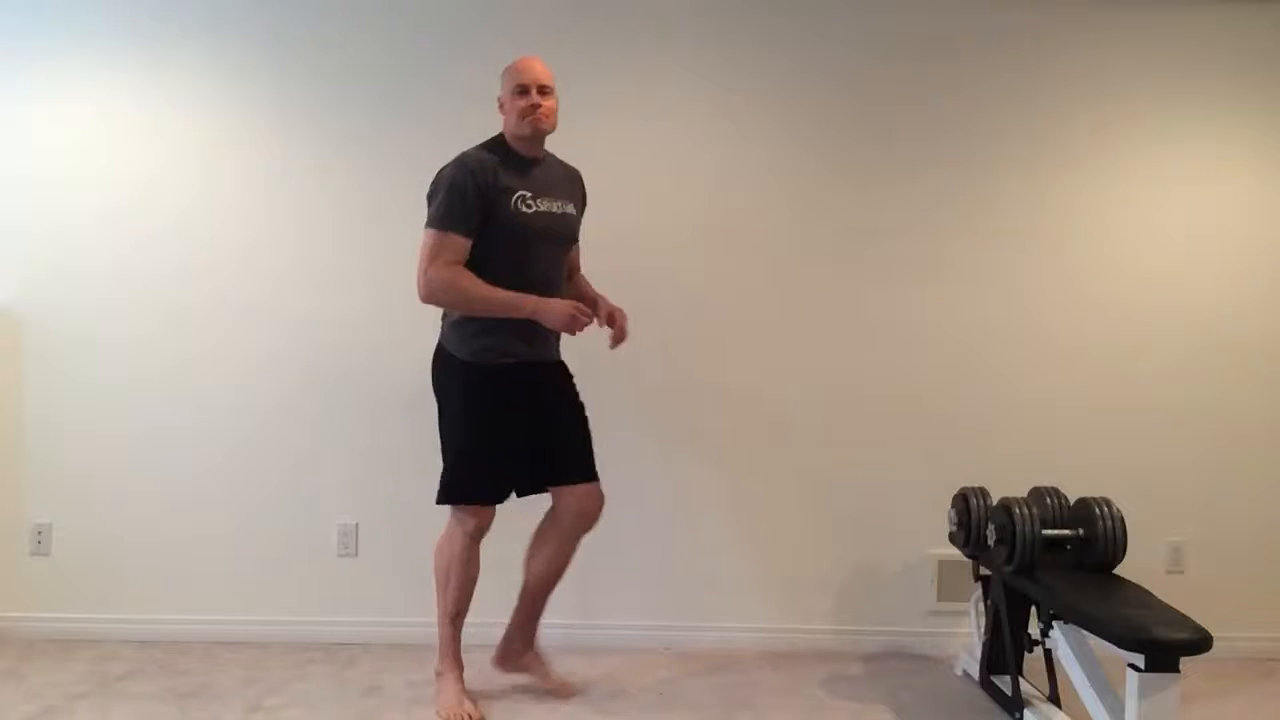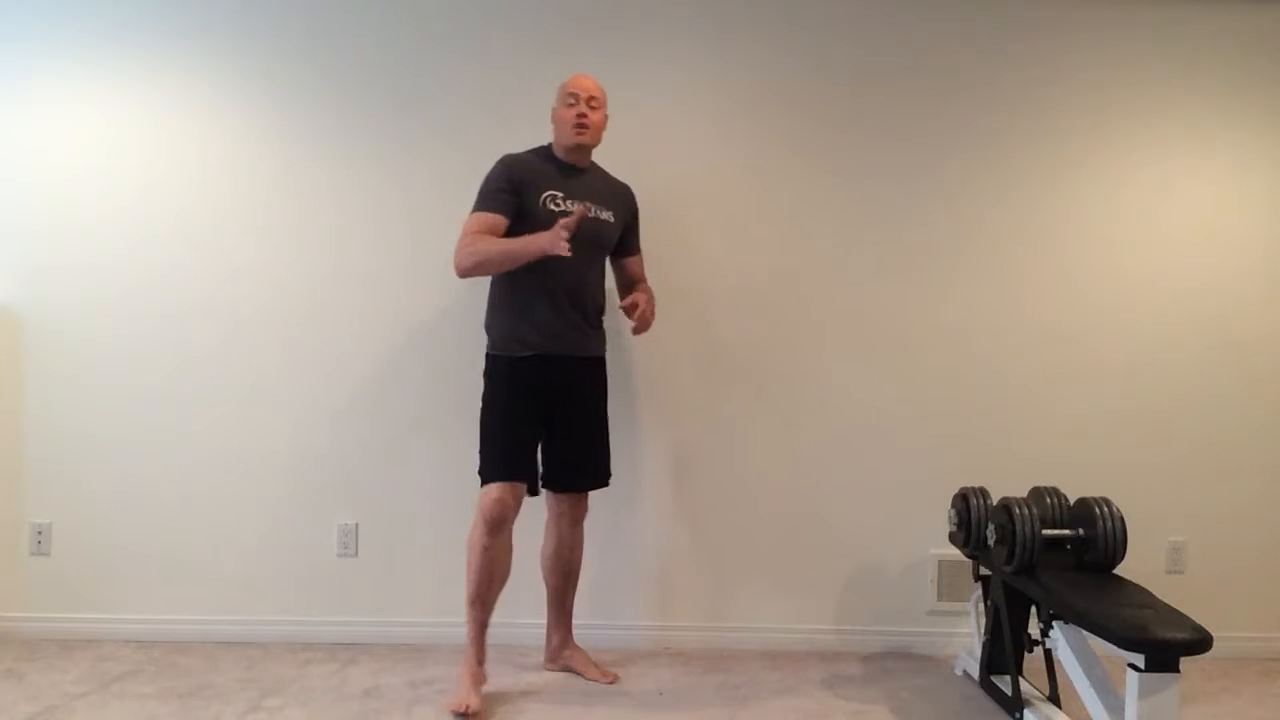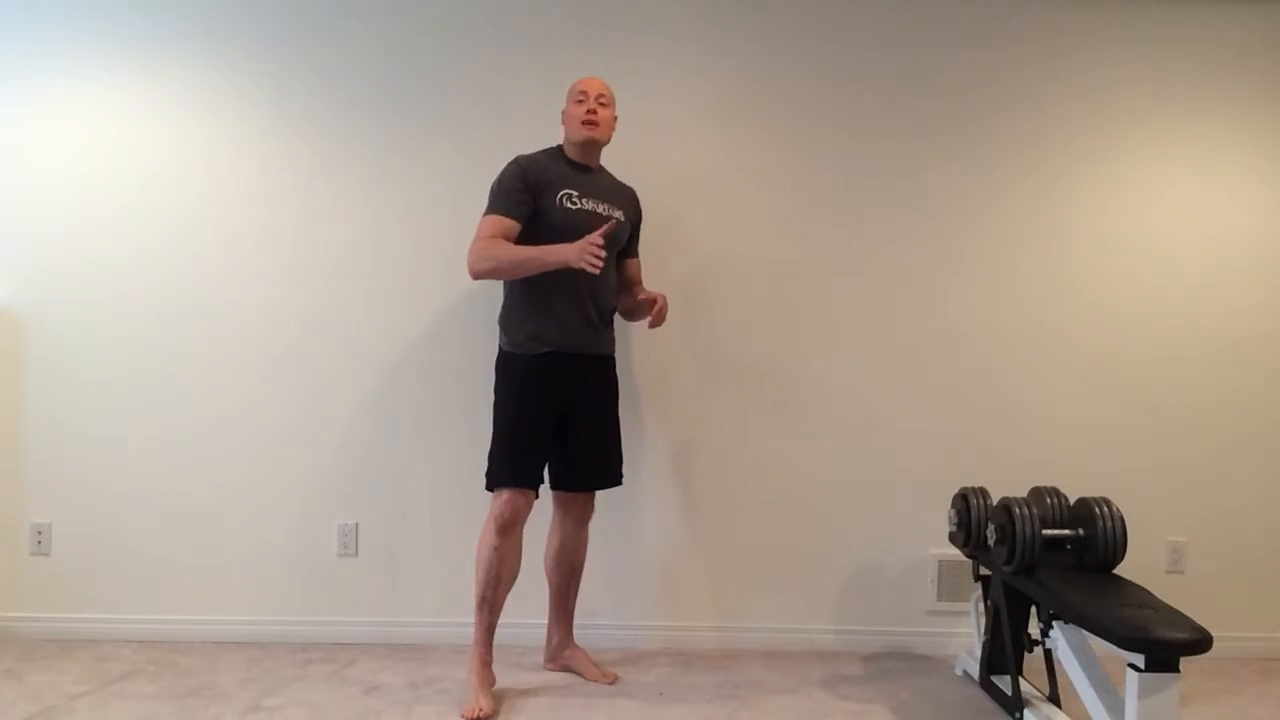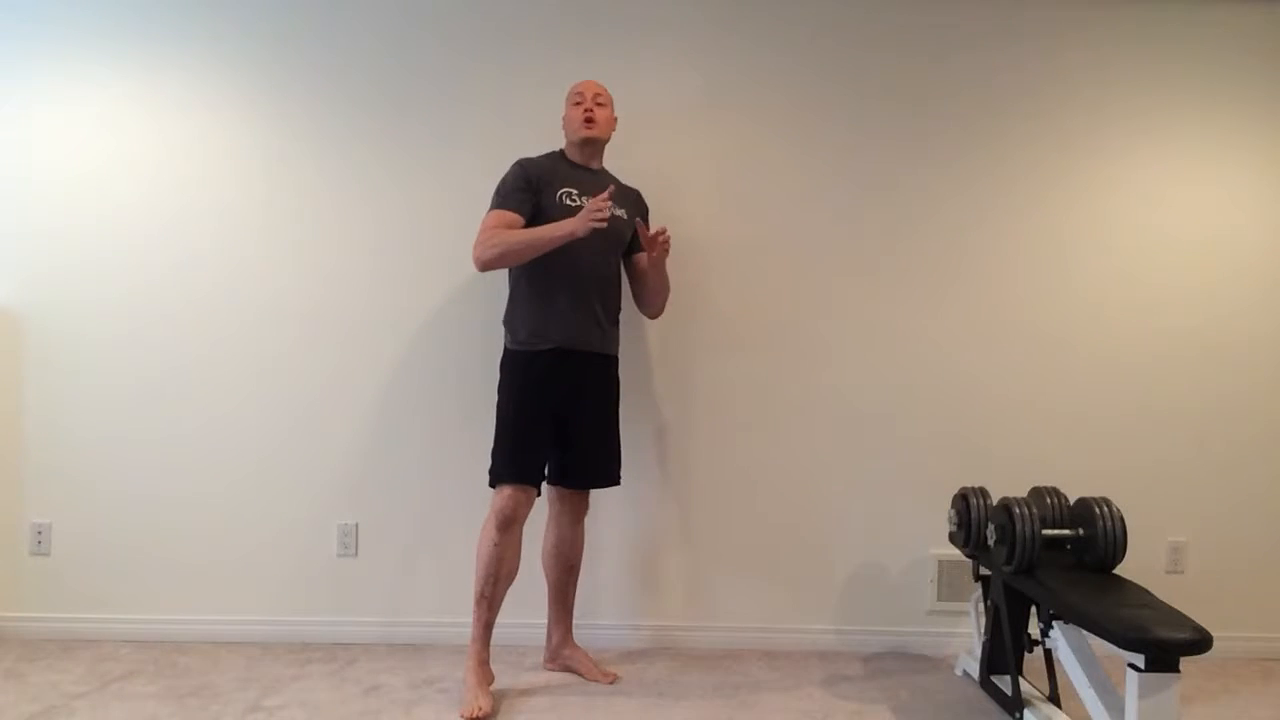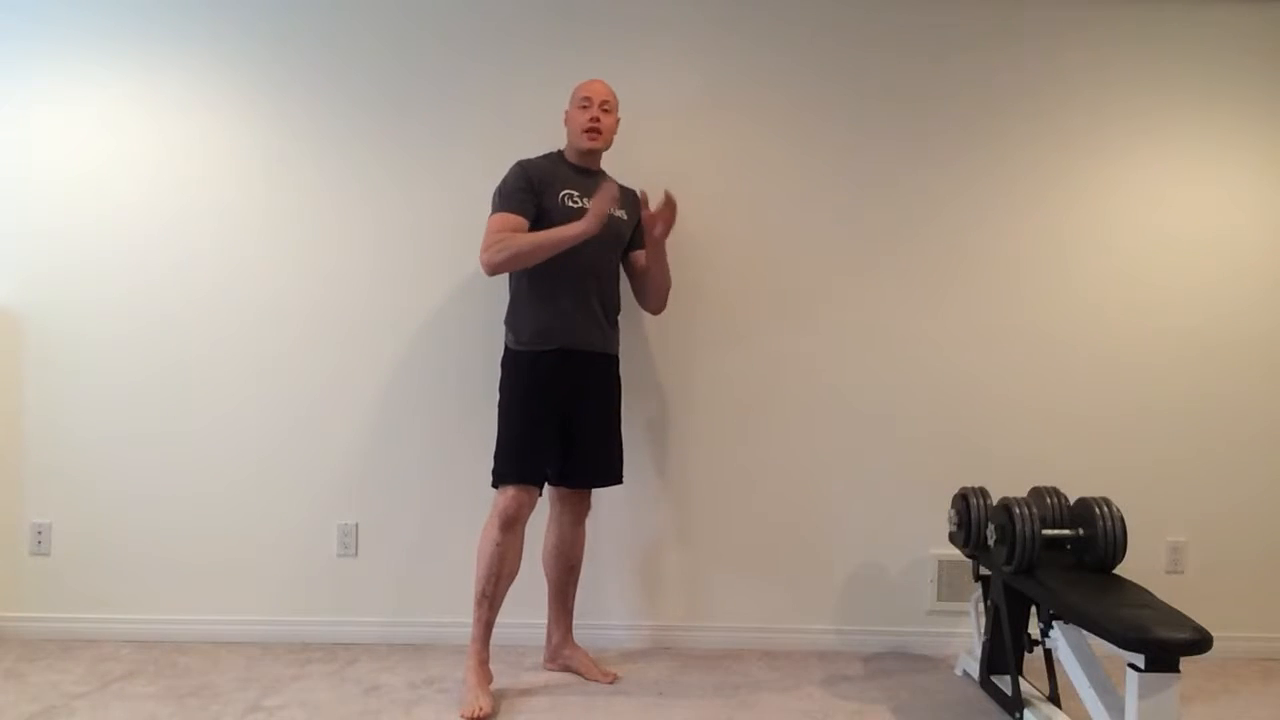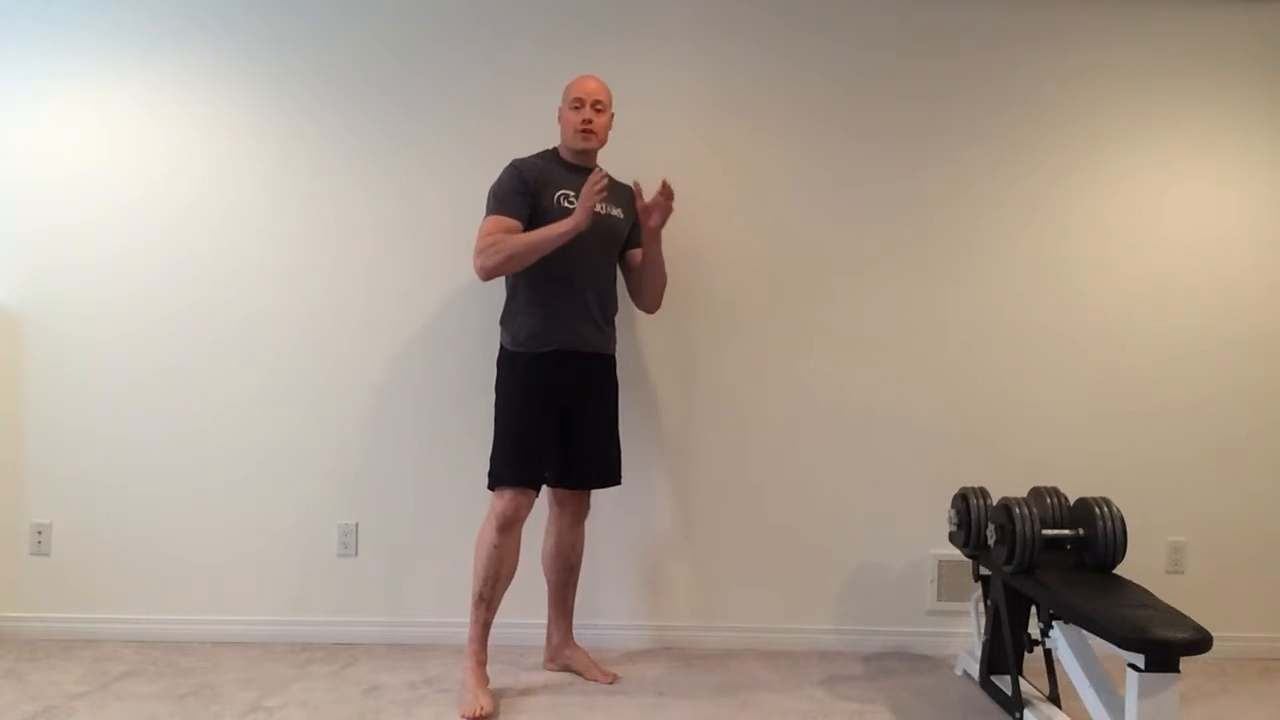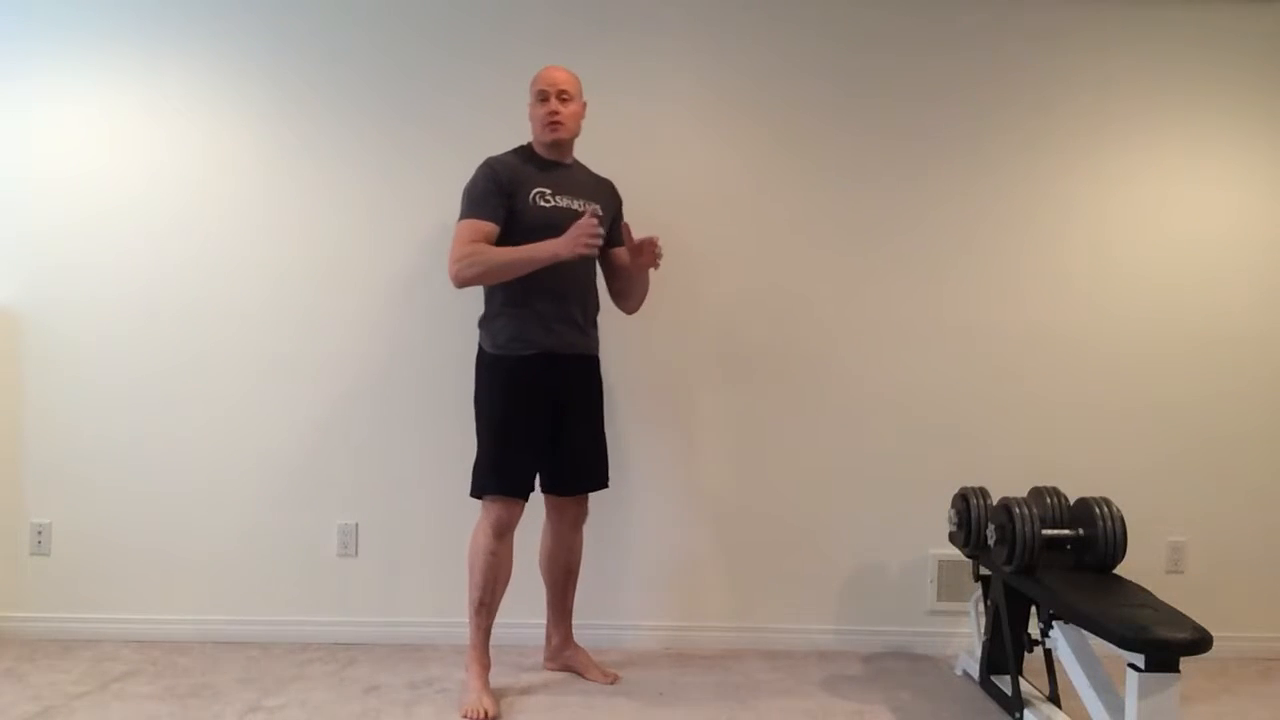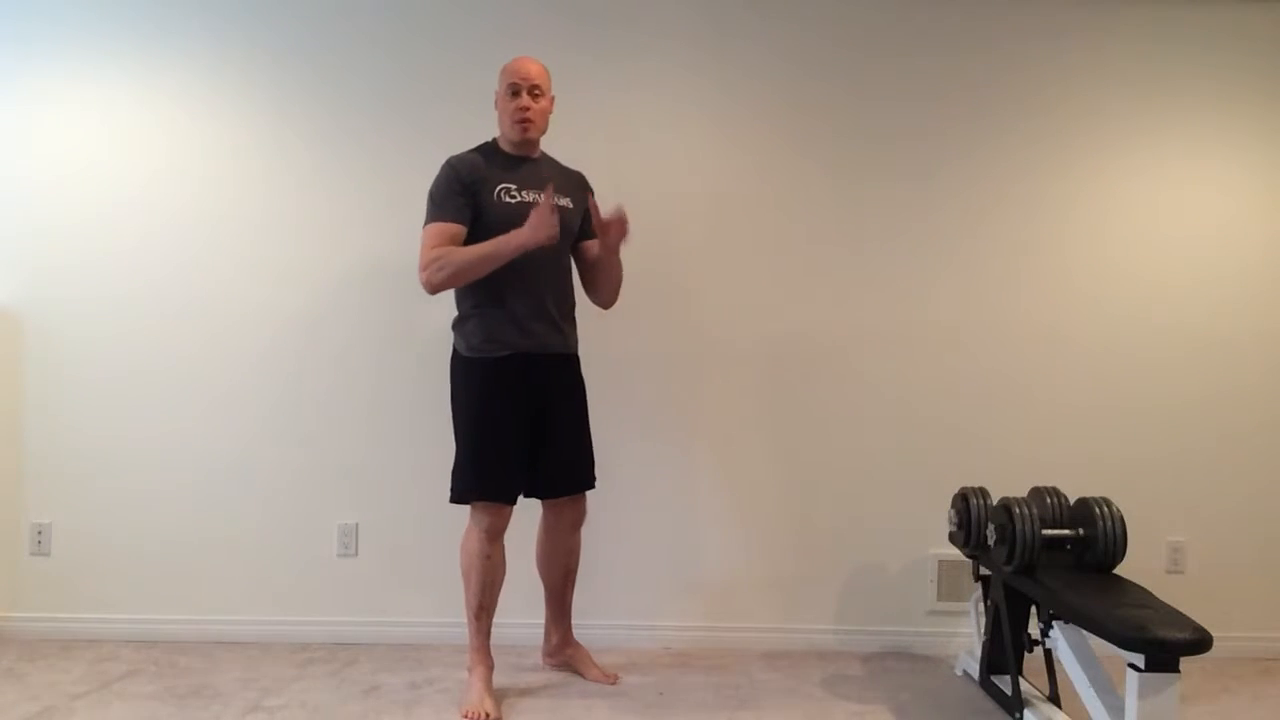
dt=0.5s
person 1, frame 1
left shoulder: (569, 181)
right shoulder: (469, 174)
right elbow: (433, 282)
left wrist: (598, 304)
right wrist: (539, 309)
left hip: (544, 368)
right hip: (476, 371)
left knee: (582, 501)
right knee: (472, 517)
left ankle: (519, 643)
person 1, frame 2
left shoulder: (620, 197)
right shoulder: (516, 172)
left elbow: (632, 280)
right elbow: (466, 258)
left wrist: (643, 303)
right wrist: (546, 240)
left hip: (583, 367)
right hip: (515, 362)
left knee: (571, 507)
right knee: (498, 502)
left ankle: (560, 642)
right ankle: (475, 657)
person 1, frame 3
left shoulder: (624, 198)
right shoulder: (527, 173)
right elbow: (481, 259)
left wrist: (646, 302)
right wrist: (567, 252)
left hip: (595, 367)
right hip: (529, 362)
left knee: (576, 506)
right knee: (510, 507)
left ankle: (560, 642)
right ankle: (480, 662)
person 1, frame 4
left shoulder: (630, 200)
right shoulder: (531, 174)
left elbow: (652, 306)
right elbow: (485, 252)
left wrist: (657, 262)
right wrist: (574, 225)
left hip: (597, 365)
right hip: (533, 358)
left knee: (572, 502)
right knee: (510, 502)
left ankle: (560, 643)
right ankle: (477, 660)
person 1, frame 5
left shoulder: (628, 201)
right shoulder: (530, 175)
left elbow: (653, 301)
right elbow: (493, 256)
left wrist: (657, 243)
right wrist: (584, 225)
left hip: (598, 365)
right hip: (534, 359)
left knee: (573, 502)
right knee: (513, 502)
left ankle: (560, 642)
right ankle: (477, 660)
person 1, frame 6
left shoulder: (624, 197)
right shoulder: (525, 175)
left elbow: (648, 299)
right elbow: (486, 260)
left wrist: (654, 238)
right wrist: (573, 221)
left hip: (595, 364)
right hip: (532, 360)
left knee: (573, 503)
right knee: (511, 504)
left ankle: (559, 642)
right ankle: (474, 659)
person 1, frame 7
left shoulder: (602, 191)
right shoulder: (499, 174)
left elbow: (627, 300)
right elbow: (462, 266)
left wrist: (638, 265)
right wrist: (557, 247)
left hip: (579, 366)
right hip: (511, 364)
left knee: (569, 507)
right knee: (501, 511)
left ankle: (560, 642)
right ankle: (477, 663)
person 1, frame 8
left shoulder: (573, 185)
right shoulder: (464, 172)
left elbow: (604, 295)
right elbow: (432, 272)
left wrist: (610, 250)
right wrist: (520, 237)
left hip: (558, 364)
right hip: (488, 365)
left knee: (567, 506)
right knee: (489, 516)
left ankle: (560, 639)
right ankle: (479, 666)
